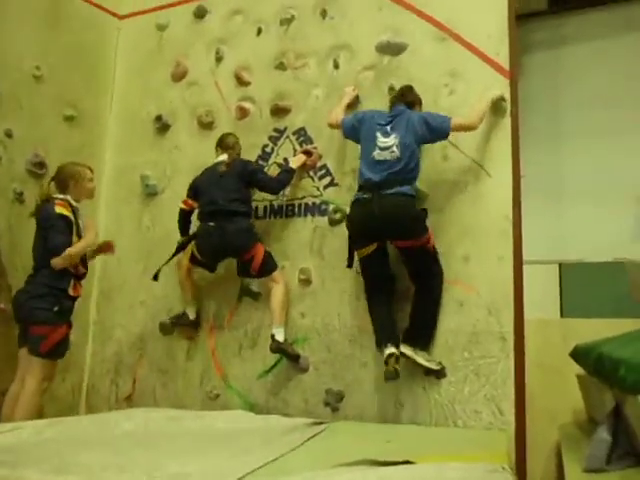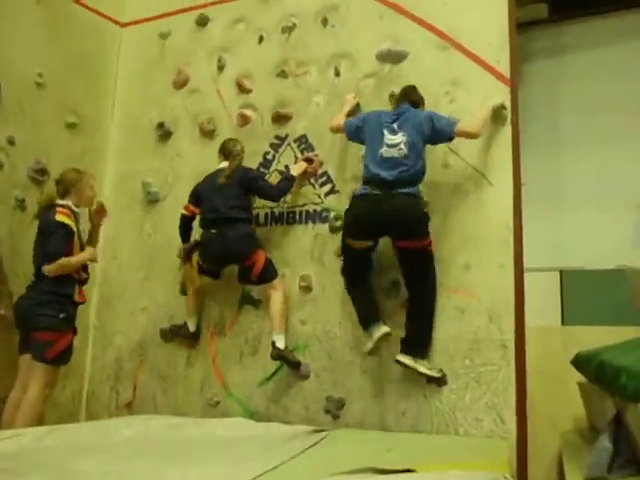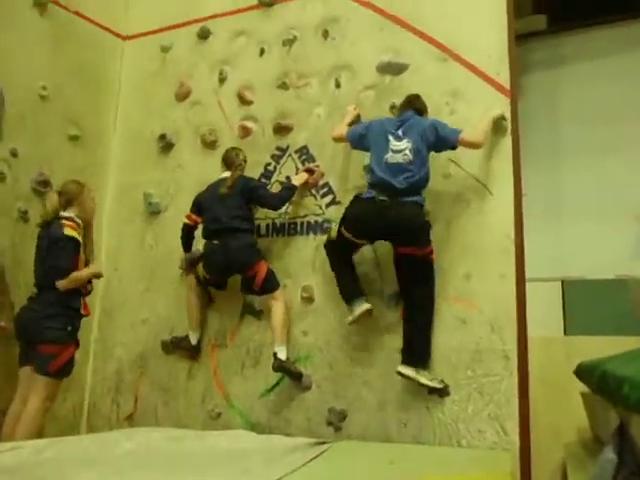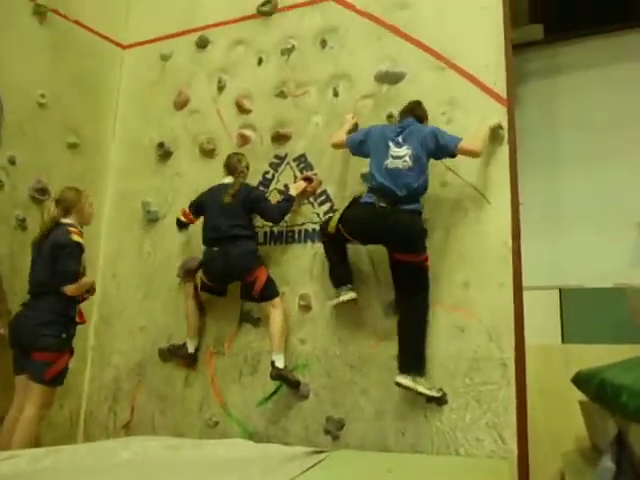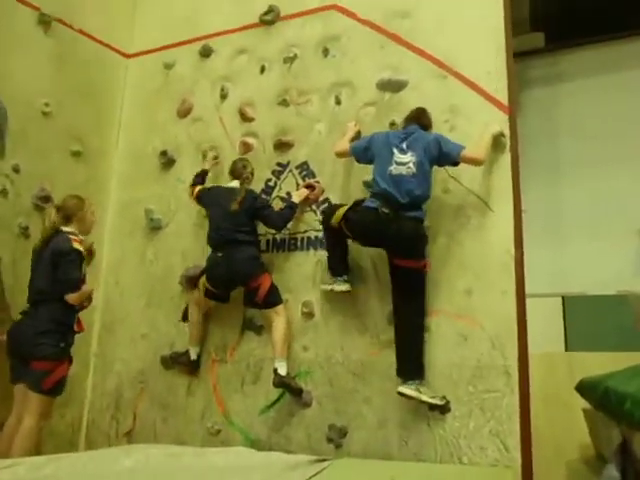
dt=0.2s
person 1, frame 1
left shoulder: (367, 119)
right shoulder: (419, 120)
left elbow: (333, 120)
right elbow: (471, 123)
left wrist: (347, 99)
right wrist: (490, 100)
left hip: (363, 210)
right hip: (400, 207)
left knee: (377, 287)
right knee: (429, 277)
left ankle: (389, 345)
right ankle: (416, 344)
person 1, frame 2
left shoulder: (372, 118)
right shoulder: (425, 119)
left elbow: (334, 126)
right elbow: (474, 131)
left wrist: (348, 105)
right wrist: (490, 108)
left hip: (366, 205)
right hip: (405, 207)
left knee: (354, 271)
right knee: (421, 283)
left ankle: (373, 325)
right ankle: (414, 352)
person 1, frame 3
left shoulder: (377, 126)
right shoulder: (429, 126)
left elbow: (337, 135)
right elbow: (477, 141)
left wrist: (350, 115)
right wrist: (491, 118)
left hip: (370, 209)
right hip: (409, 215)
left knee: (335, 249)
right knee: (419, 292)
left ankle: (356, 301)
right ankle: (415, 363)
person 1, frame 4
left shoulder: (376, 132)
right shoulder: (429, 133)
left elbow: (335, 141)
right elbow: (476, 149)
left wrist: (349, 123)
right wrist: (489, 127)
left hip: (369, 214)
right hip: (406, 222)
left knee: (328, 230)
right knee: (413, 298)
left ankle: (344, 287)
right ankle: (411, 371)
person 1, frame 5
left shoulder: (381, 138)
right shoulder: (433, 140)
left elbow: (339, 150)
right elbow: (478, 158)
left wrist: (351, 132)
right wrist: (491, 134)
left hip: (371, 219)
right hip: (408, 228)
left knee: (331, 216)
right knee: (410, 305)
left ankle: (339, 277)
right ankle: (411, 379)
person 2, frame 1
left shoulder: (61, 211)
right shoulder: (58, 209)
right elbow: (57, 260)
left wrist: (94, 249)
right wrist: (88, 241)
left hip: (36, 300)
right hip: (48, 302)
left knee: (24, 378)
right knee: (39, 379)
person 2, frame 2
left shoulder: (59, 216)
right shoulder: (61, 216)
left elbow: (69, 259)
right elbow: (51, 267)
left wrist: (95, 226)
right wrist: (86, 255)
left hip: (36, 306)
right hip: (52, 309)
left knee: (23, 384)
right knee: (41, 385)
person 2, frame 3
left shoulder: (54, 227)
right shoulder: (68, 229)
left elbow: (82, 263)
right elbow: (63, 281)
left wrist: (87, 228)
right wrist: (92, 271)
left hip: (34, 317)
right hip: (55, 321)
left knee: (23, 396)
right knee: (42, 398)
person 2, frame 4
left shoulder: (50, 234)
right shoulder: (70, 235)
right elbow: (71, 286)
right wrist: (90, 282)
left hip: (27, 323)
right hip: (49, 328)
right knee: (37, 406)
person 2, frame 5
left shoulder: (49, 243)
right shoulder: (71, 244)
right elbow: (73, 295)
right wrist: (90, 290)
left hip: (25, 332)
right hip: (48, 337)
right knee: (36, 416)
person 3, frame 1
left shoulder: (201, 177)
right shoulder: (244, 167)
left elbow: (185, 212)
right elbow: (274, 186)
left wrist: (185, 237)
right wrist: (293, 165)
left hip: (210, 235)
right hip: (240, 233)
left knee: (183, 264)
right knee: (277, 279)
left ankle: (191, 317)
right ankle: (278, 338)
person 3, frame 2
left shoulder: (203, 184)
right shoulder: (245, 174)
left elbow: (186, 218)
right elbow: (274, 193)
left wrist: (186, 243)
right wrist: (294, 172)
left hip: (212, 243)
right hip: (241, 239)
left knee: (189, 272)
right knee: (276, 287)
left ankle: (190, 328)
right ankle: (279, 345)
person 3, frame 3
left shoulder: (205, 193)
right shoulder: (247, 184)
left elbow: (188, 226)
right elbow: (275, 202)
left wrist: (188, 253)
right wrist: (295, 182)
left hip: (215, 253)
right hip: (244, 249)
left knee: (194, 283)
right knee: (277, 297)
left ankle: (192, 342)
right ankle: (281, 357)
person 3, frame 4
left shoulder: (207, 195)
right shoulder: (249, 192)
left elbow: (182, 222)
right elbow: (275, 215)
right wrist: (293, 192)
left hip: (215, 259)
right hip: (244, 256)
left knee: (192, 291)
right knee: (275, 305)
left ankle: (190, 350)
right ankle: (279, 365)
person 3, frame 5
left shoulder: (212, 194)
right shoulder: (252, 199)
left elbow: (194, 189)
right elbow: (278, 222)
left wrist: (205, 169)
right wrist: (295, 200)
left hip: (219, 264)
right hip: (248, 262)
left knee: (196, 303)
right knee: (278, 313)
left ankle: (192, 357)
right ankle: (281, 373)
